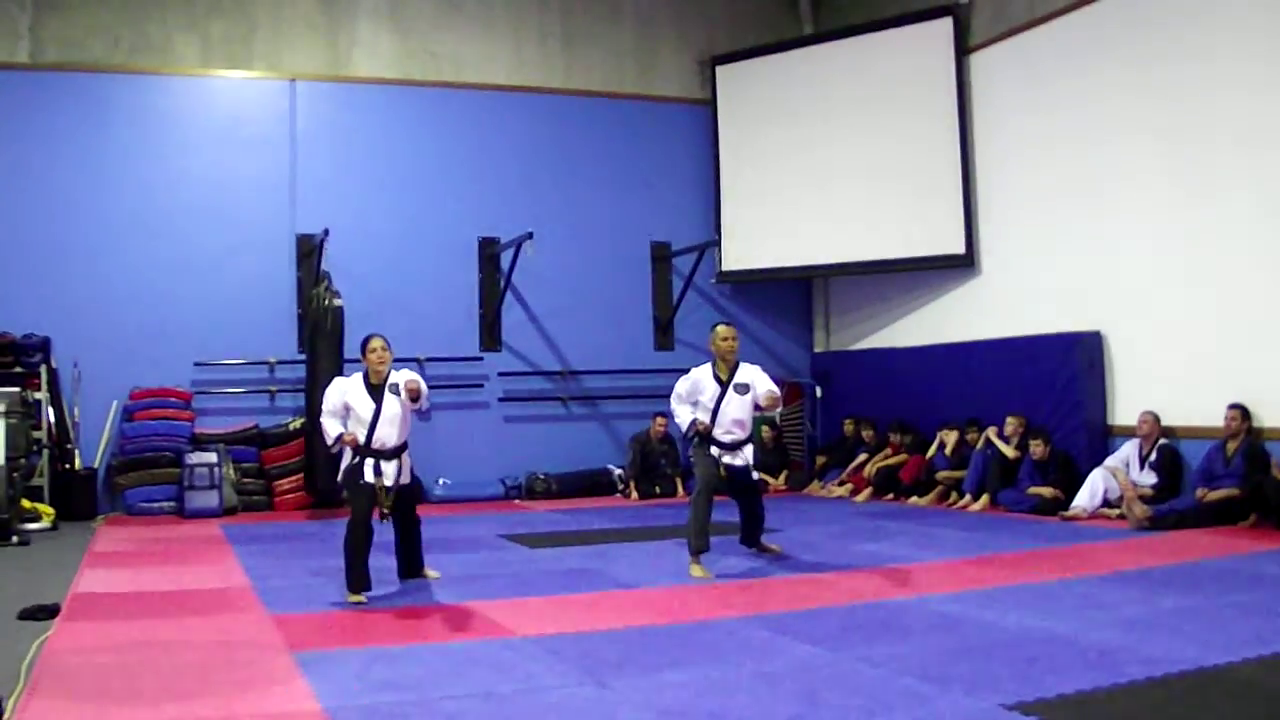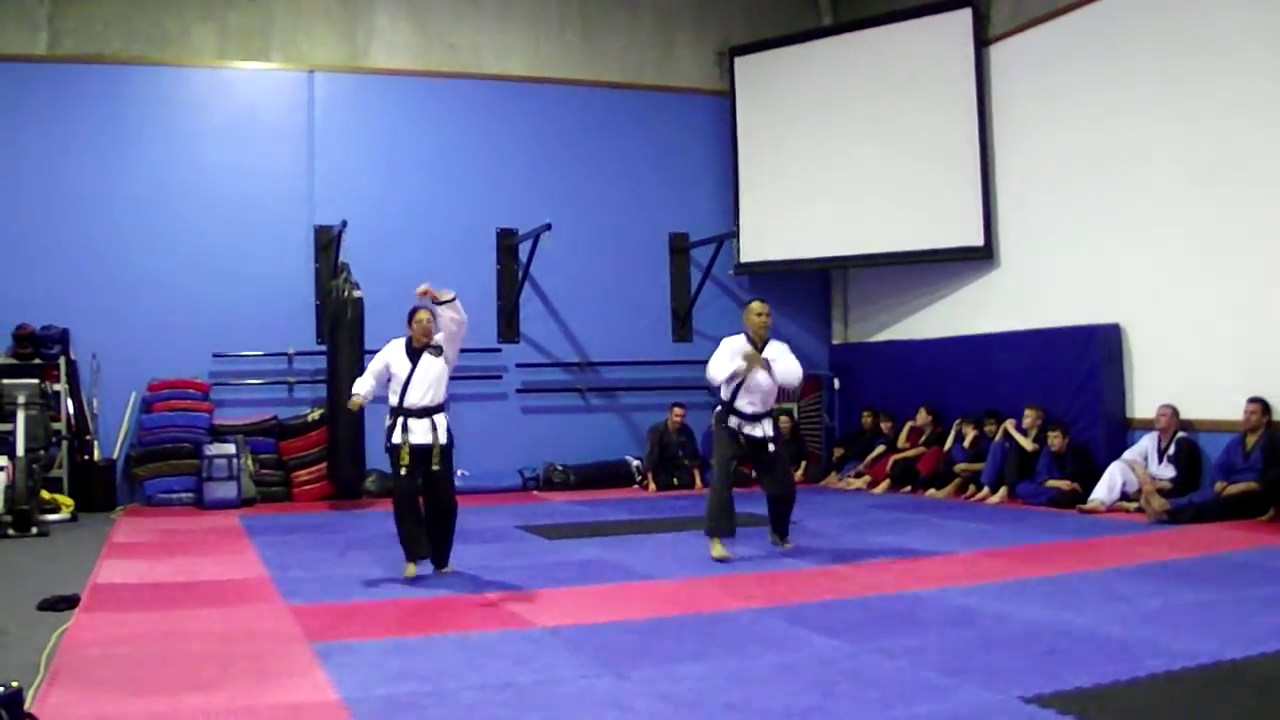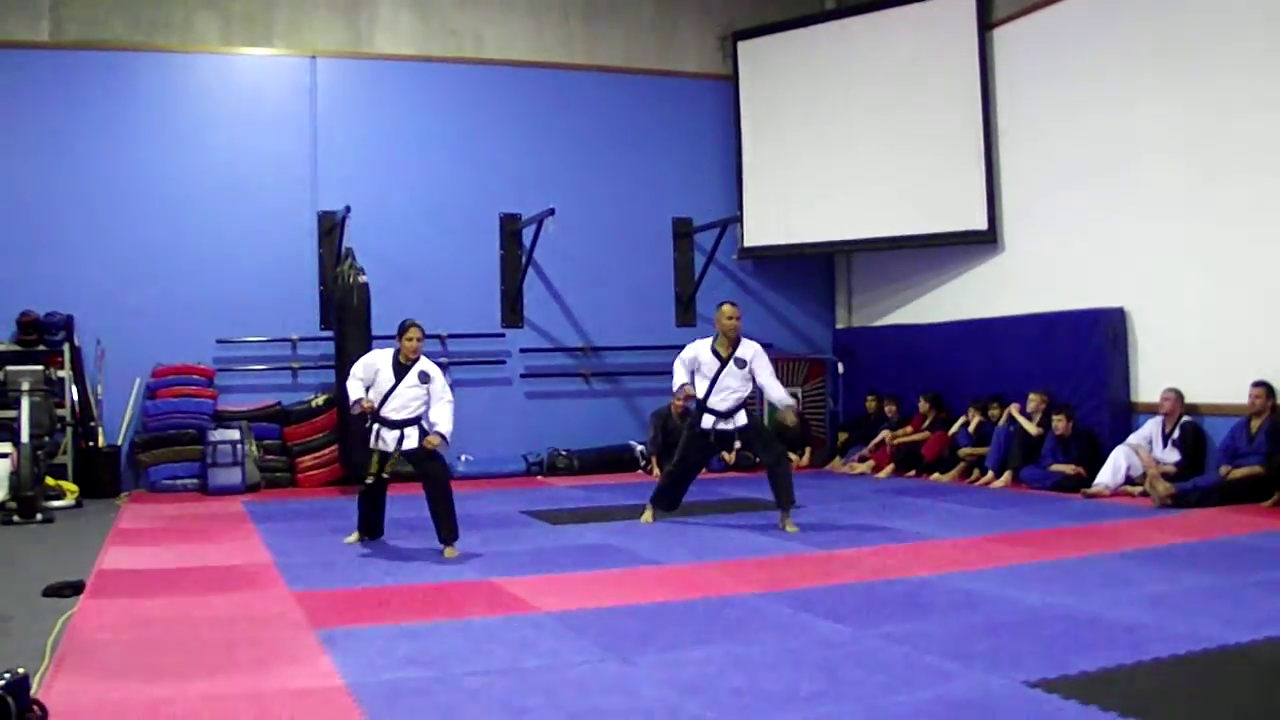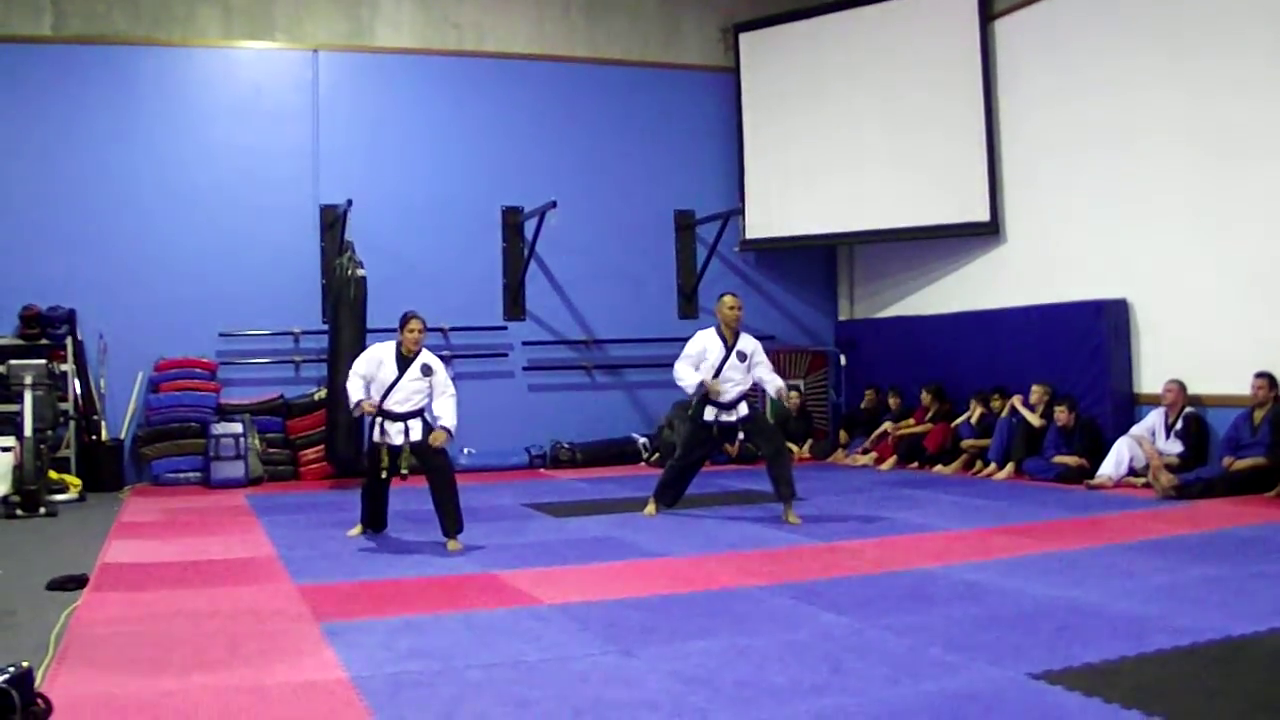
dt=1s
person 1, frame 1
left shoulder: (402, 380)
right shoulder: (347, 386)
left elbow: (416, 398)
right elbow: (329, 415)
left wrist: (415, 390)
right wrist: (340, 436)
left hip: (395, 464)
right hip: (361, 465)
left knee: (407, 520)
right knee: (360, 522)
left ankle: (414, 568)
right ankle: (356, 587)
person 1, frame 2
left shoulder: (444, 346)
right shoulder: (393, 349)
left elbow: (457, 322)
right elbow: (372, 374)
left wrist: (438, 298)
right wrist: (359, 394)
left hip: (435, 429)
right hip: (402, 430)
left knee: (442, 496)
right knee: (405, 493)
left ankle: (440, 558)
right ankle: (413, 555)
person 1, frame 3
left shoulder: (430, 370)
right shoulder: (378, 359)
left elbow: (443, 402)
right elbow: (356, 377)
left wrist: (440, 433)
right wrist: (360, 400)
left hip: (414, 435)
right hip: (381, 433)
left knee: (438, 480)
right knee: (372, 484)
left ankle: (448, 540)
right ankle: (366, 530)
person 1, frame 4
left shoulder: (431, 362)
right shoulder: (381, 352)
left elbow: (445, 395)
right elbow: (356, 375)
left wrist: (444, 427)
right wrist: (360, 400)
left hip: (417, 427)
right hip: (384, 426)
left knee: (442, 473)
right knee: (375, 476)
left ankle: (451, 534)
right ankle: (369, 523)
person 2, frame 1
left shoulder: (752, 373)
right shoulder: (698, 376)
left elbow: (766, 391)
right elbow: (678, 401)
left wrist: (772, 398)
right wrist: (692, 423)
left hip: (740, 451)
right hip: (708, 449)
left knee: (752, 501)
right knee: (703, 493)
left ankle: (755, 542)
right ankle: (695, 559)
person 2, frame 2
left shoulder: (779, 349)
right shoulder: (731, 344)
left elbow: (792, 375)
right elbow: (716, 371)
left wrist: (763, 364)
right wrist: (743, 367)
left hip: (762, 426)
right hip: (730, 423)
left knee: (782, 484)
right knee: (722, 476)
left ankle: (778, 534)
right ankle: (717, 538)
person 2, frame 3
left shoulder: (752, 349)
right shoulder: (699, 348)
left elbow: (769, 381)
right elbow: (681, 364)
left wrist: (785, 405)
right wrist: (683, 385)
left hip: (739, 418)
right hip: (707, 419)
left knee: (776, 456)
right knee: (682, 465)
left ankle: (785, 515)
right ankle: (653, 506)
person 2, frame 4
left shoulder: (750, 343)
right shoulder: (703, 339)
left elbow: (762, 372)
right elbow: (682, 368)
left wrist: (778, 388)
right wrist: (701, 385)
left hip: (740, 410)
right hip: (708, 412)
left knee: (776, 447)
right knee: (685, 458)
left ankle: (788, 507)
right ankle: (655, 500)
